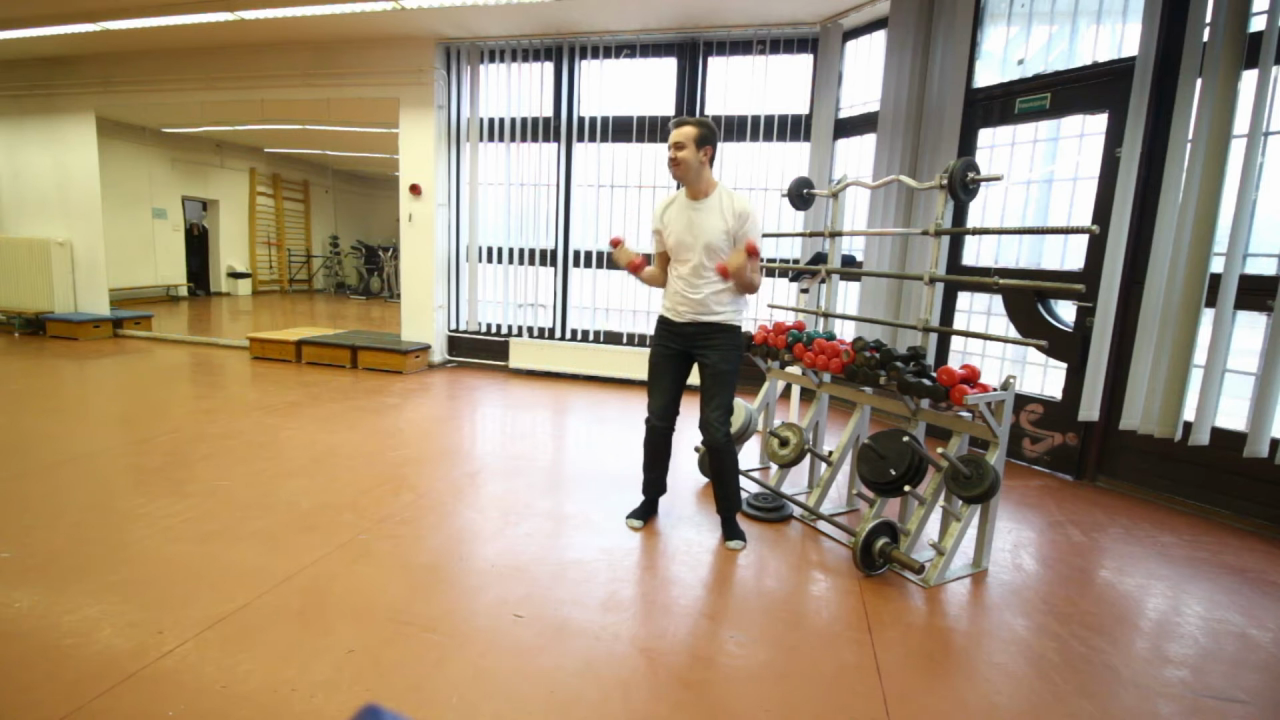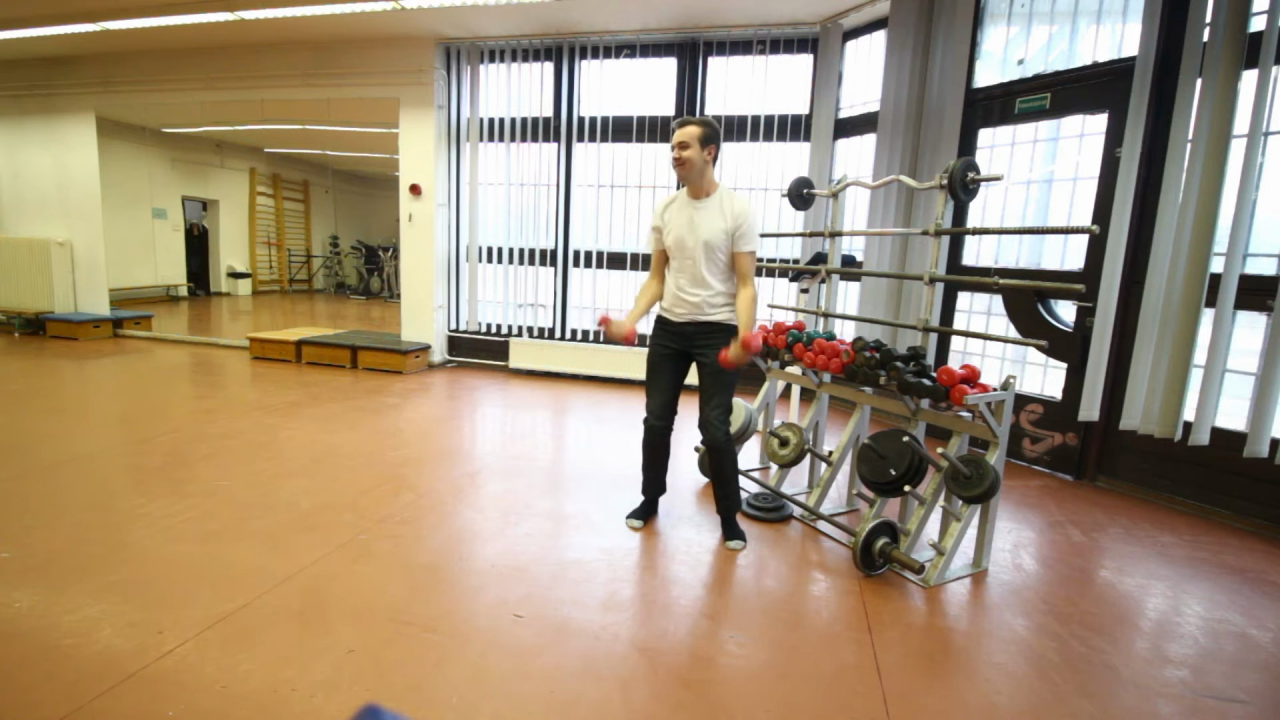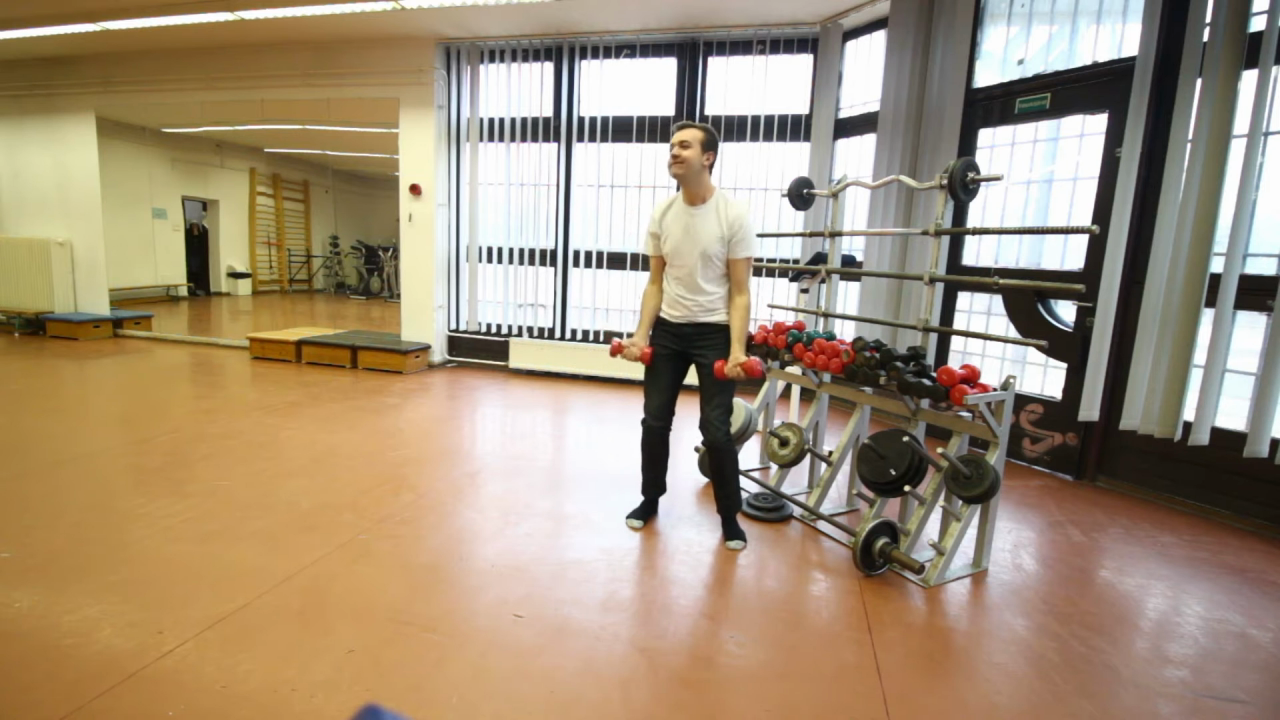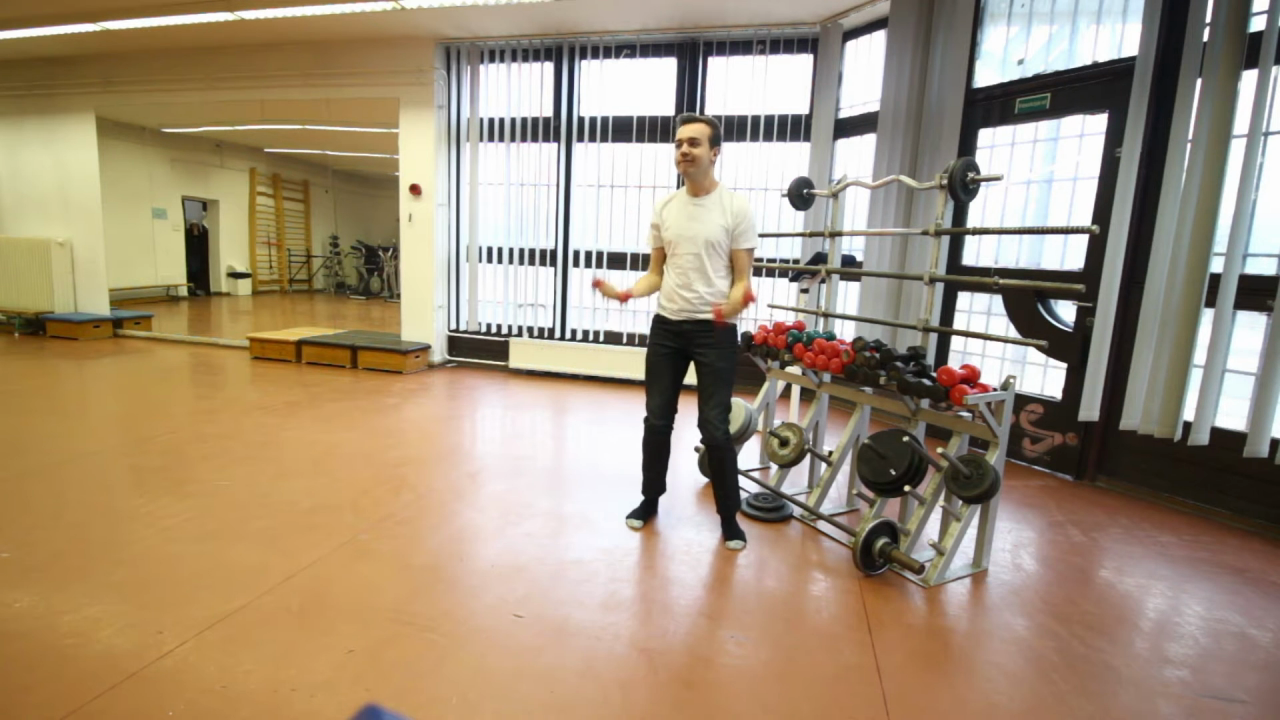
dt=0.2s
person 1, frame 1
left shoulder: (738, 208)
right shoulder: (665, 210)
left elbow: (753, 285)
right elbow: (663, 276)
left wrist: (743, 273)
right wrist: (636, 268)
left hip: (720, 331)
right hip: (671, 327)
left knee: (715, 429)
right knee: (658, 420)
left ankle: (729, 516)
right ankle: (651, 498)
person 1, frame 2
left shoulder: (735, 210)
right shoulder: (666, 209)
left elbow: (745, 284)
right elbow: (658, 276)
left wrist: (744, 335)
right wrist: (632, 318)
left hip: (715, 330)
right hip: (670, 327)
left knee: (714, 428)
right knee: (657, 419)
left ankle: (729, 517)
right ankle: (650, 499)
person 1, frame 3
left shoulder: (733, 215)
right shoulder: (661, 214)
left elbow: (740, 291)
right elbow: (656, 282)
left wrist: (737, 350)
right wrist: (640, 336)
left hip: (713, 331)
right hip: (669, 329)
left knee: (715, 428)
right knee: (655, 420)
left ankle: (730, 517)
right ankle: (651, 499)
person 1, frame 4
left shoulder: (735, 208)
right shoulder: (664, 207)
left elbow: (742, 278)
right elbow: (657, 272)
left wrist: (737, 301)
right wrist: (626, 293)
left hip: (714, 328)
right hip: (668, 325)
left knee: (714, 427)
right knee: (657, 419)
left ankle: (728, 515)
right ankle: (650, 498)
